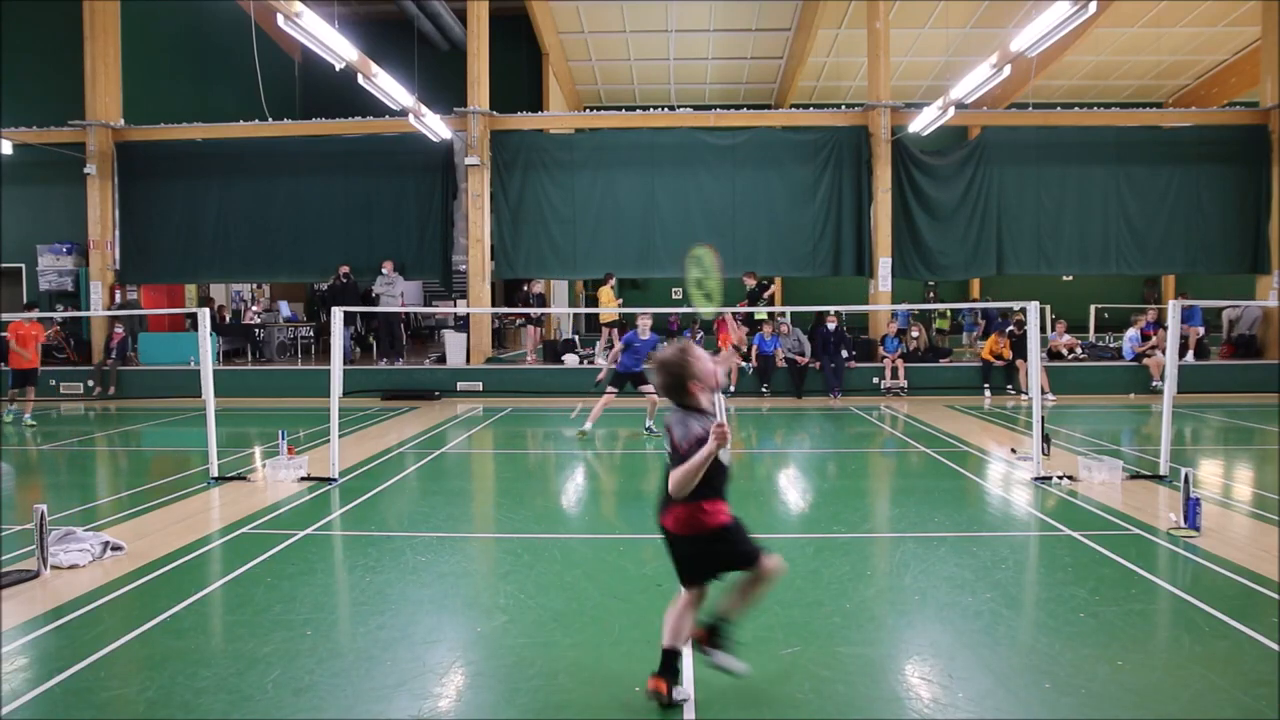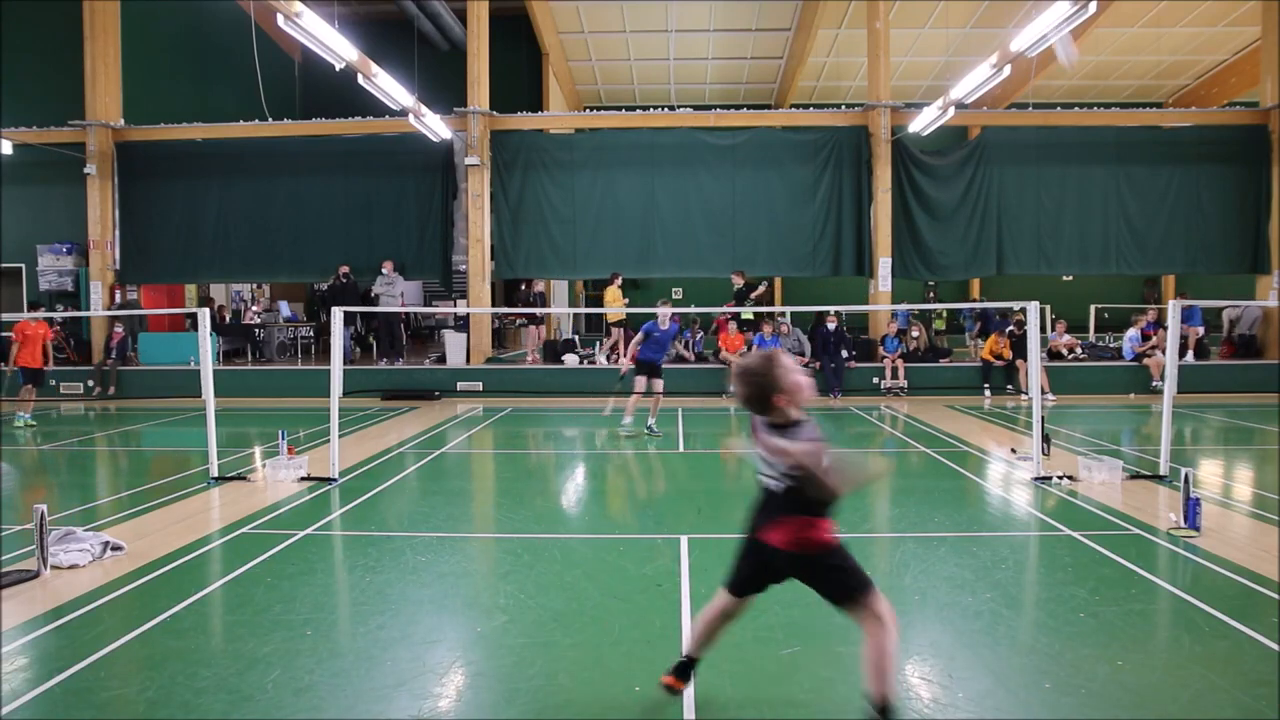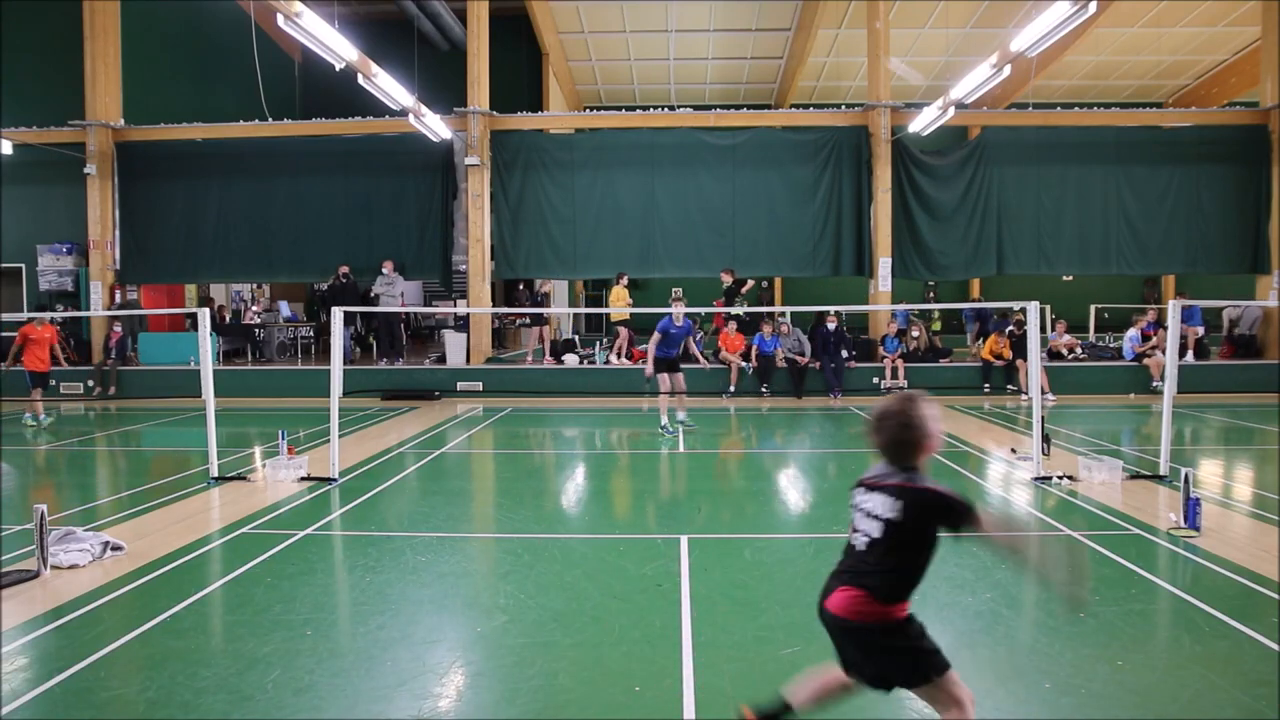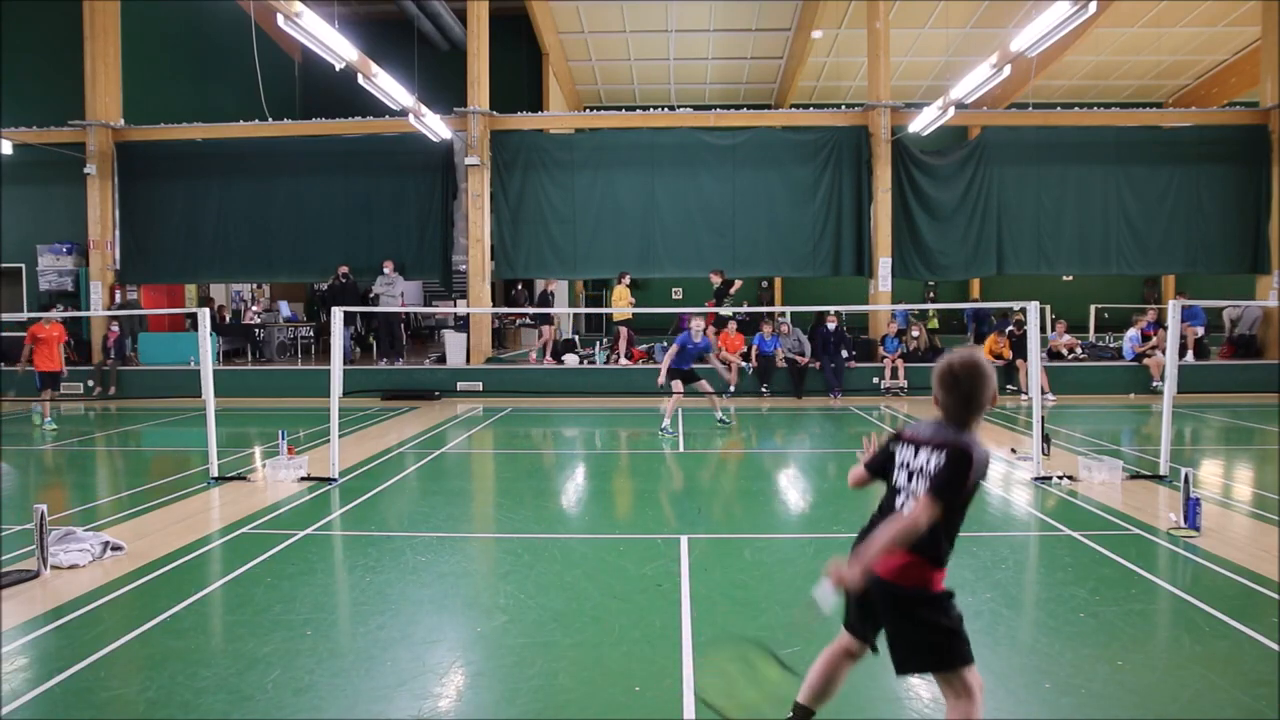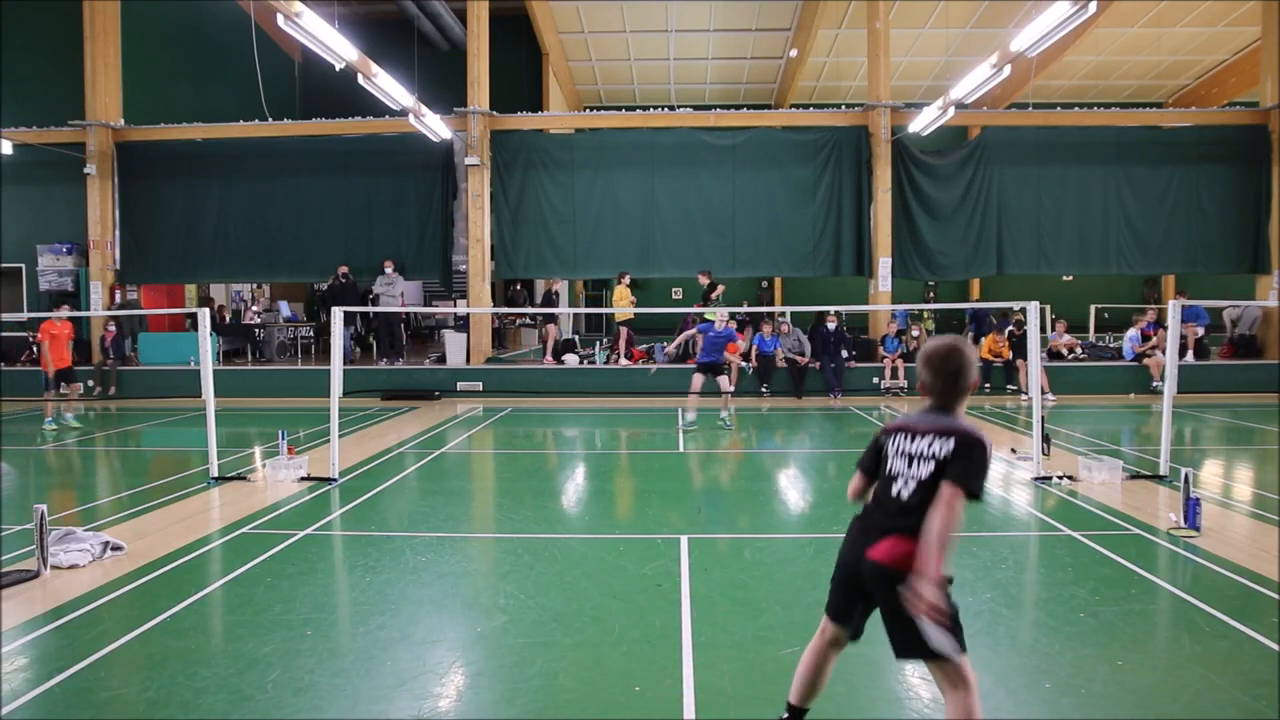
dt=0.2s
person 1, frame 1
left shoulder: (683, 409)
right shoulder: (695, 430)
right elbow: (677, 488)
right wrist: (709, 450)
left hip: (679, 518)
right hip: (699, 519)
left knee: (692, 593)
right knee: (768, 567)
left ankle: (665, 677)
right ankle: (712, 632)
person 1, frame 2
left shoulder: (766, 427)
right shoulder: (804, 442)
left hip: (765, 534)
right hip: (804, 538)
left knee: (729, 600)
right knee: (879, 617)
left ankle: (681, 672)
person 1, frame 3
left shoulder: (872, 479)
right shoulder: (925, 497)
right elbow: (986, 525)
left hip: (834, 600)
right hip: (876, 612)
left knee: (852, 676)
person 1, frame 4
left shoulder: (907, 436)
right shoulder: (969, 457)
left elbow: (856, 478)
right elbow: (917, 516)
left wrist: (871, 460)
right wrist: (859, 564)
left hip: (865, 563)
right hip: (908, 581)
left knee: (847, 644)
right knee: (964, 689)
person 1, frame 5
left shoulder: (893, 430)
right shoulder: (971, 442)
left elbow: (855, 492)
right elbow: (946, 509)
right wrist: (928, 579)
left hip: (859, 551)
right hip: (906, 565)
left knee: (830, 635)
right knee: (958, 680)
